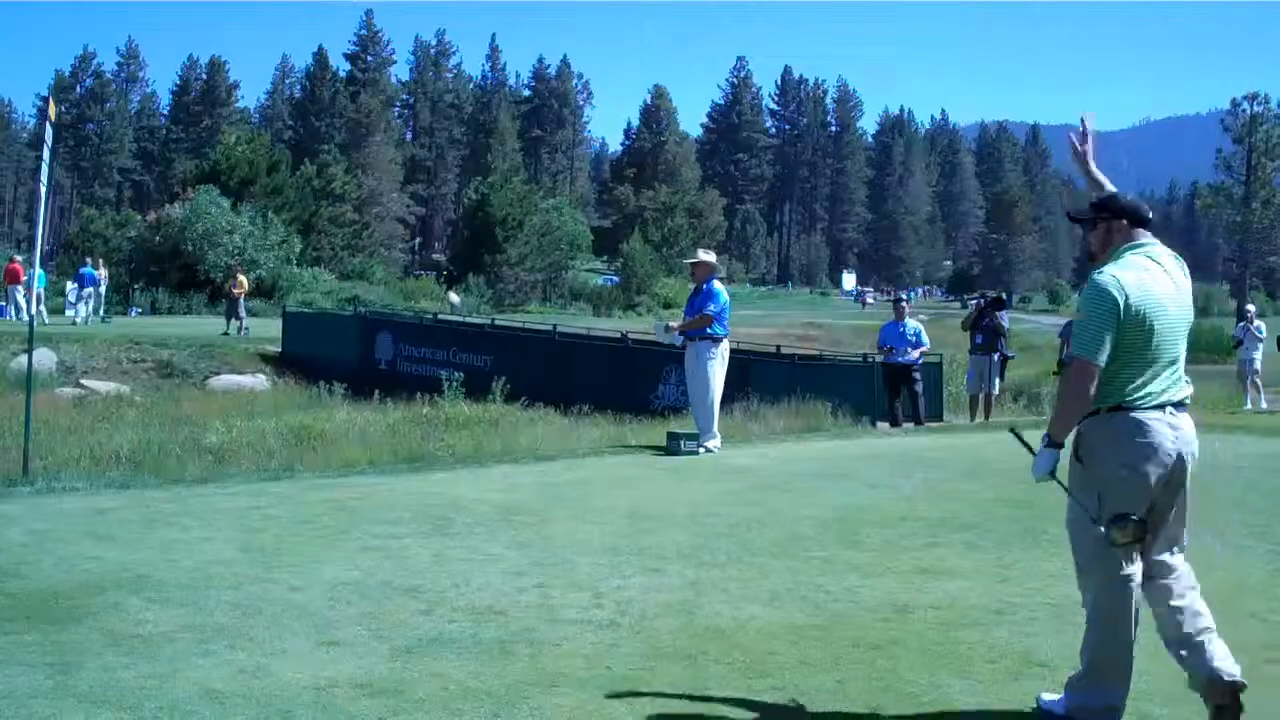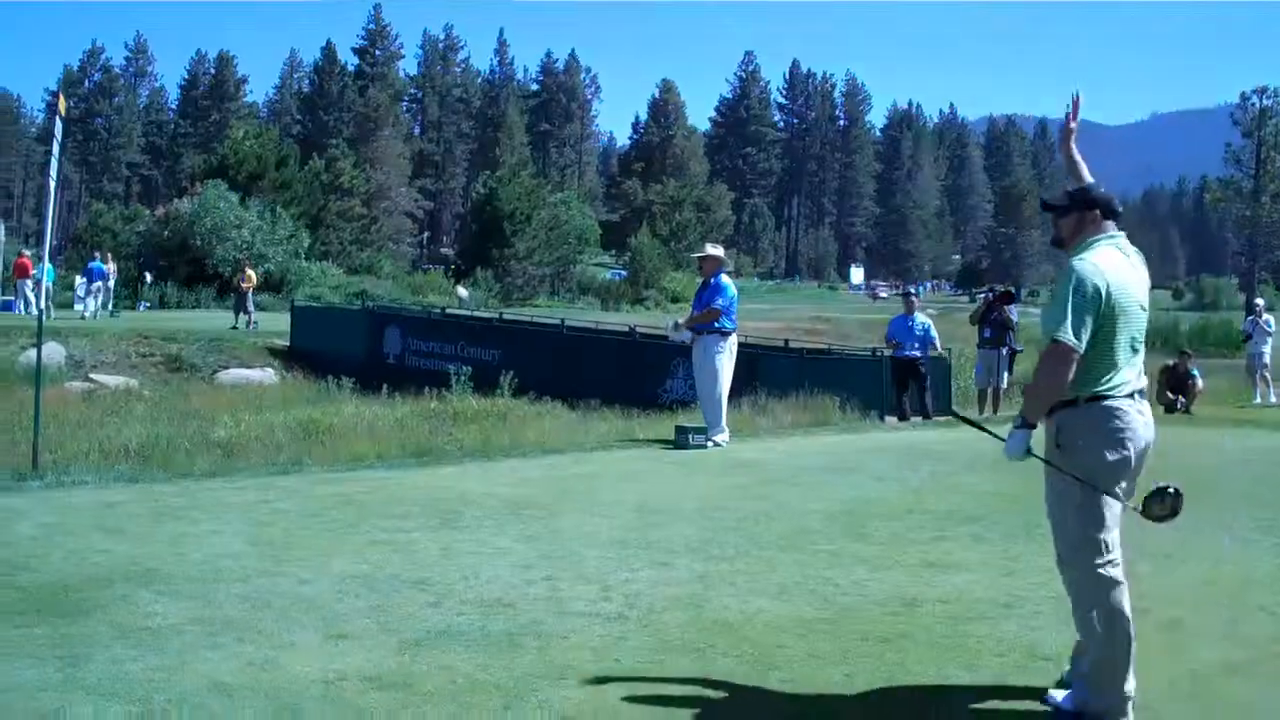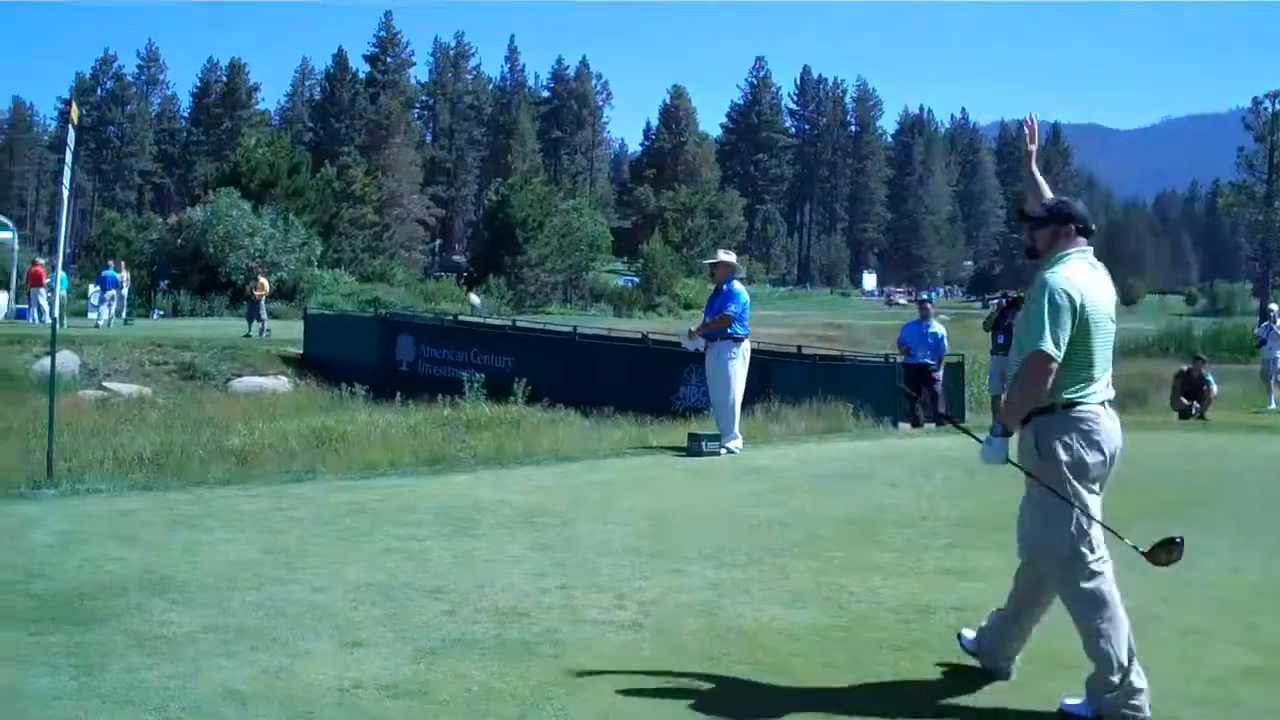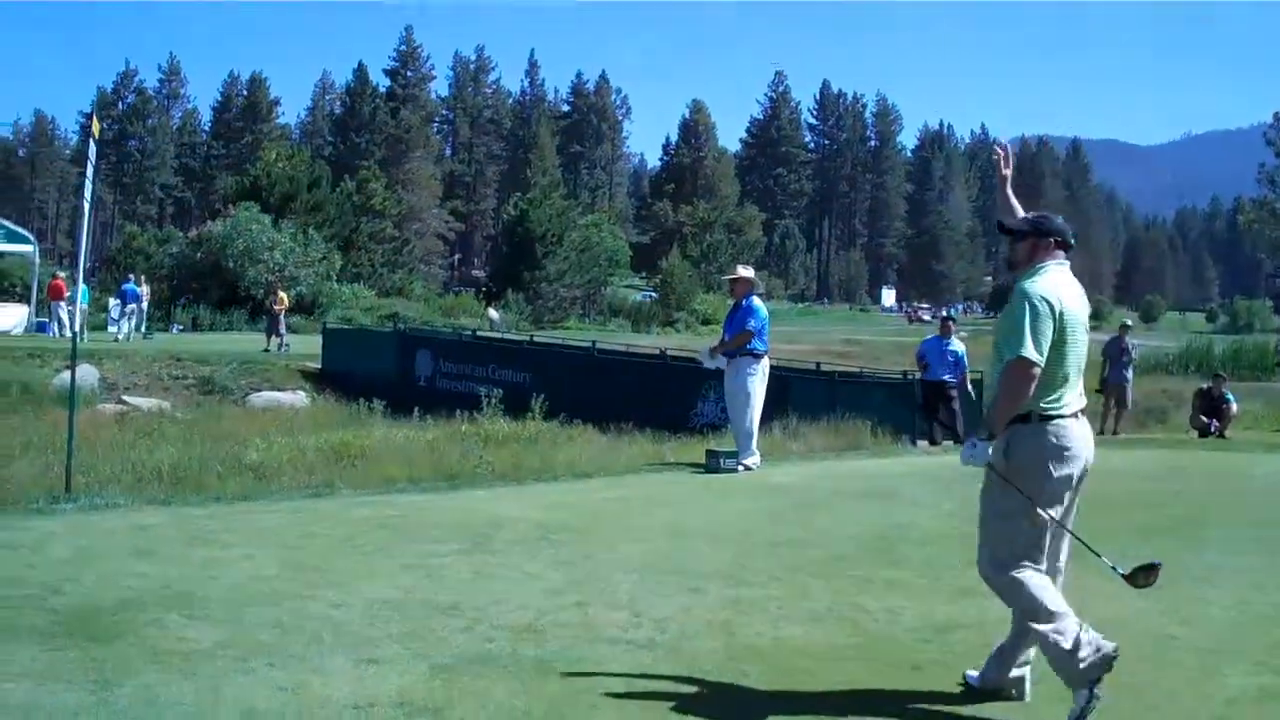
dt=0.2s
person 1, frame 1
left shoulder: (1109, 282)
right shoulder: (1173, 266)
left elbow: (1082, 375)
right elbow: (1125, 216)
left wrist: (1051, 442)
right wrist: (1091, 171)
left hip: (1120, 437)
right hip: (1179, 430)
left knee: (1111, 572)
right knee: (1164, 563)
right ankle: (1214, 669)
person 1, frame 2
left shoulder: (1082, 270)
right shoulder: (1130, 256)
left elbow: (1059, 362)
right elbow: (1092, 206)
left wrist: (1023, 423)
right wrist: (1070, 150)
left hip: (1090, 425)
right hip: (1134, 416)
left knee: (1091, 559)
right knee: (1097, 550)
right ankle: (1096, 662)
person 1, frame 3
left shoulder: (1056, 281)
right shoulder: (1094, 271)
left elbow: (1040, 369)
right elbow: (1059, 218)
left wrist: (1001, 429)
right wrist: (1031, 168)
left hip: (1063, 431)
right hip: (1096, 423)
left knee: (1077, 563)
right knee: (1043, 548)
right ankle: (998, 644)
person 1, frame 4
left shoulder: (1035, 291)
right shoulder: (1067, 283)
left elbow: (1021, 375)
right elbow: (1032, 232)
left wrist: (984, 434)
right wrist: (1004, 190)
left hip: (1034, 439)
right hip: (1070, 434)
left knee: (1006, 562)
right knee: (1031, 559)
left ankle: (1082, 654)
right ankle: (1006, 669)
person 2, frame 1
left shoulder: (716, 290)
right shoulder: (697, 290)
left elbow: (705, 319)
right elbow: (690, 319)
left wrist: (678, 326)
right wrist: (680, 334)
left hip: (711, 347)
right hip: (693, 347)
left knee: (708, 396)
right knee: (696, 397)
left ankle: (710, 441)
right ankle: (703, 438)
person 2, frame 2
left shoulder: (724, 284)
right shoulder: (704, 284)
left elbow: (713, 313)
right elbow: (697, 312)
left wrist: (686, 322)
right wrist: (688, 329)
left hip: (719, 341)
right hip: (701, 341)
left knee: (716, 390)
right knee: (704, 391)
left ankle: (718, 434)
right ankle: (711, 431)
person 2, frame 3
left shoulder: (736, 291)
right shoulder: (717, 291)
left elbow: (725, 320)
right elbow: (709, 320)
left wrist: (699, 330)
right wrist: (701, 337)
left hip: (732, 347)
right hip: (714, 348)
left knee: (729, 397)
right knee: (717, 398)
left ankle: (732, 442)
right ankle: (725, 438)
person 2, frame 4
left shoulder: (755, 306)
right shoulder: (735, 307)
left elbow: (745, 336)
right elbow: (728, 336)
left wrist: (720, 348)
right wrist: (720, 353)
left hip: (751, 364)
right hip: (733, 364)
left knee: (747, 414)
right knee: (735, 415)
left ankle: (749, 458)
right ankle: (743, 455)
